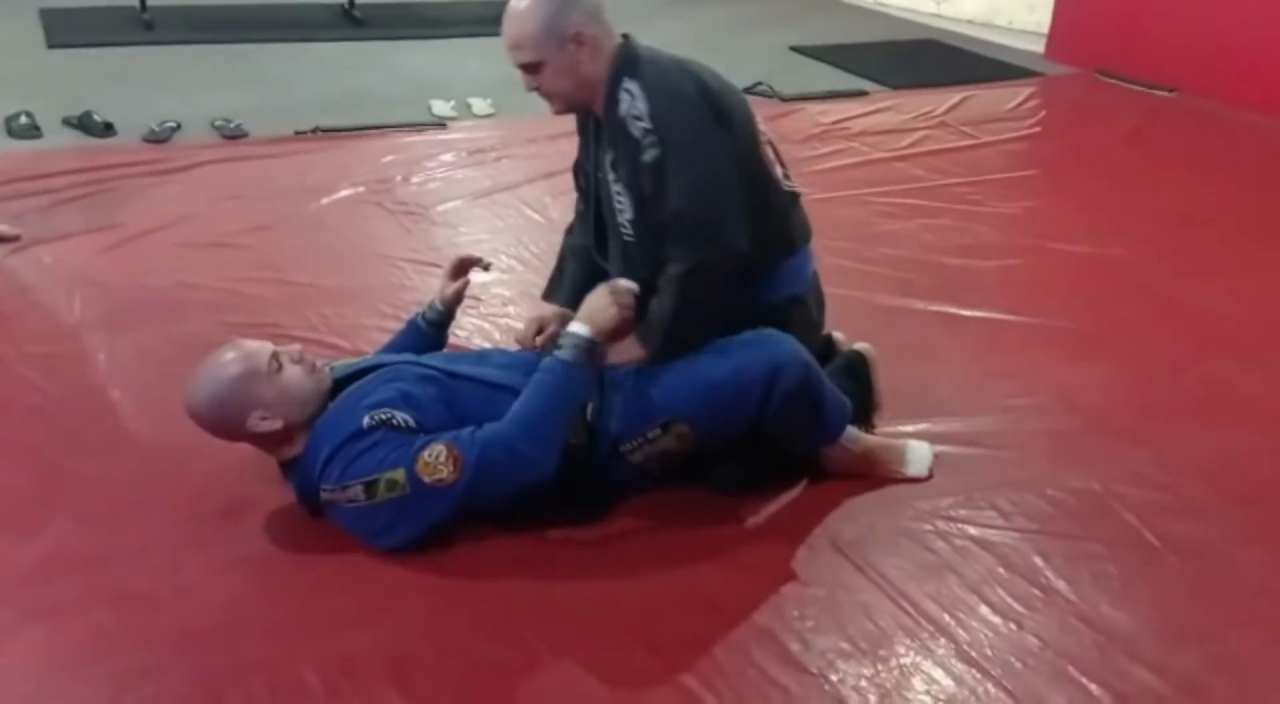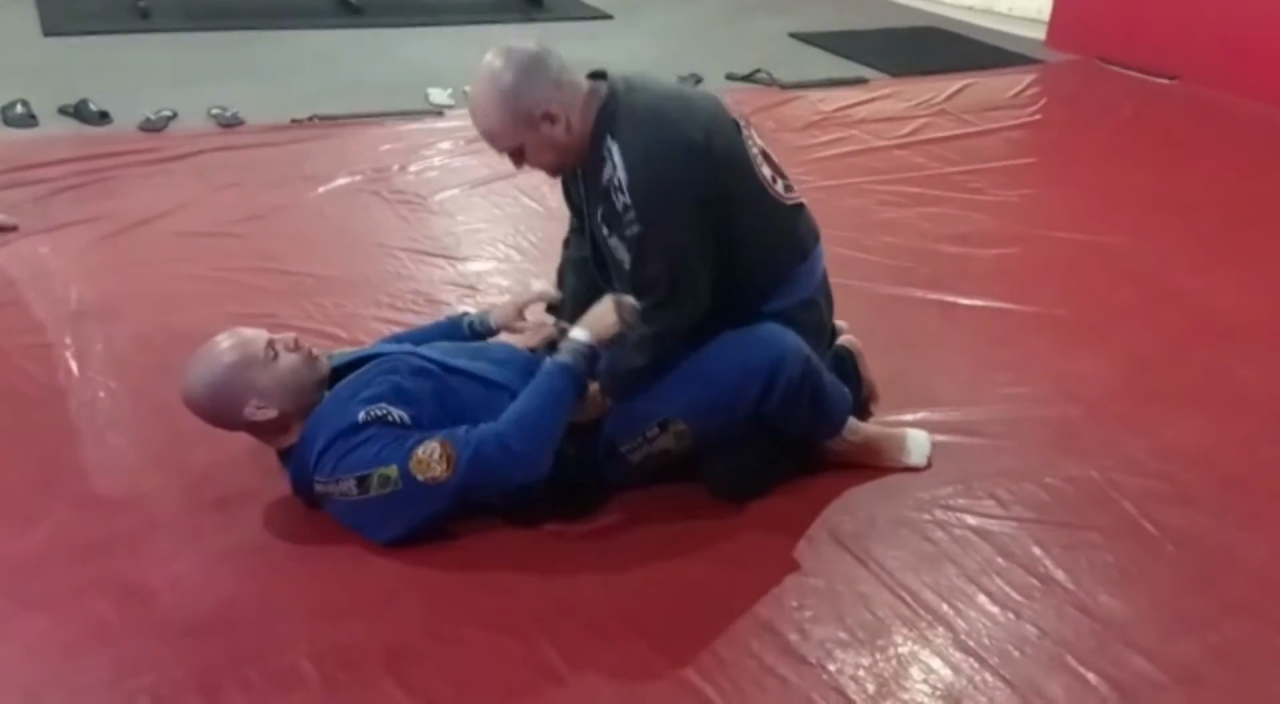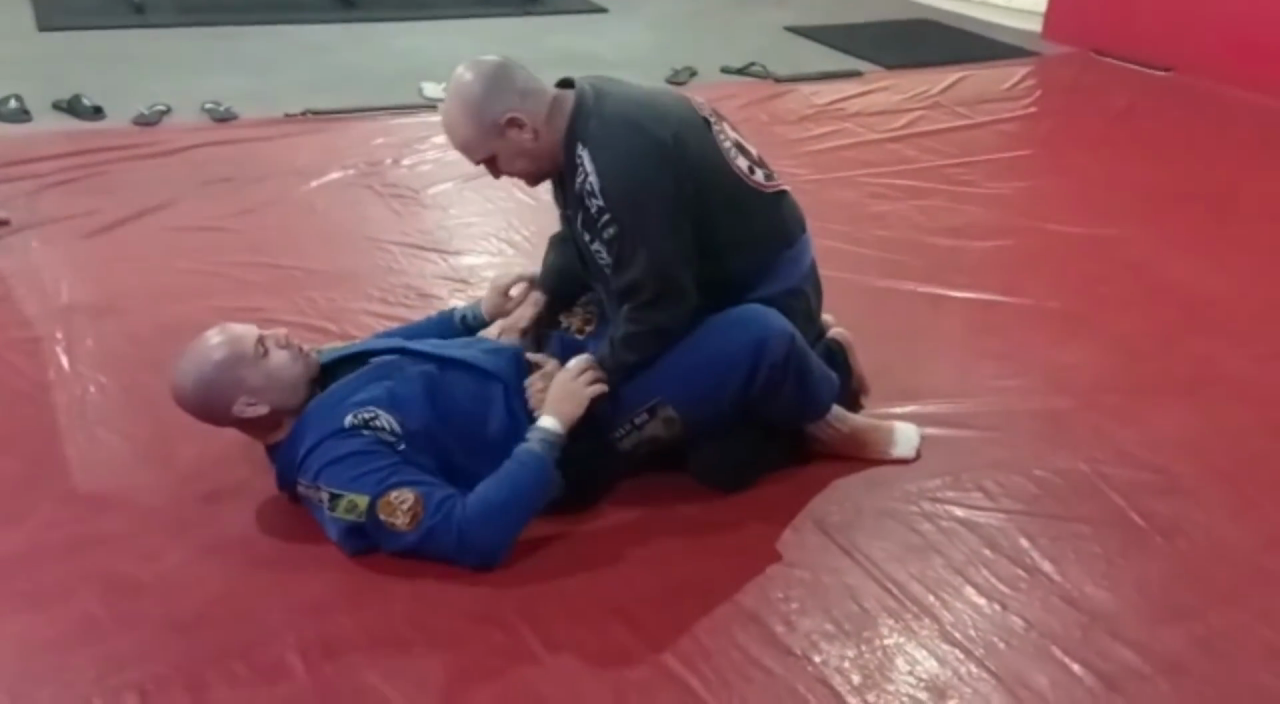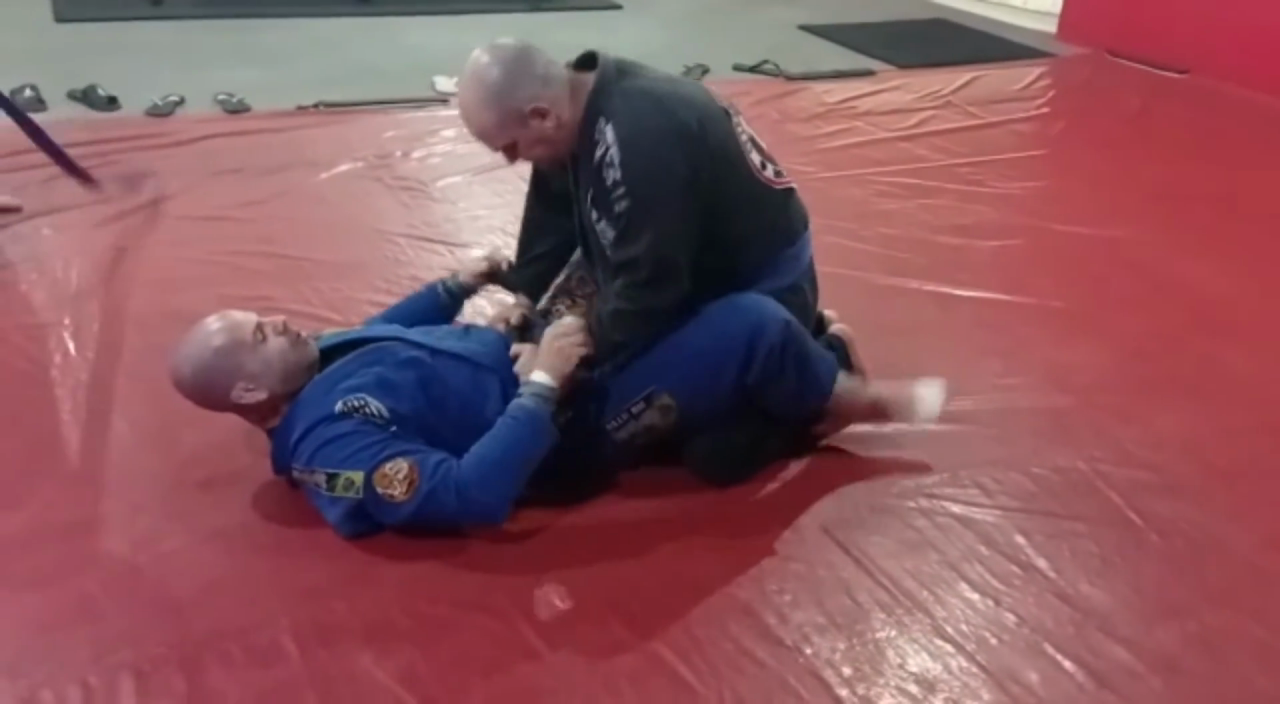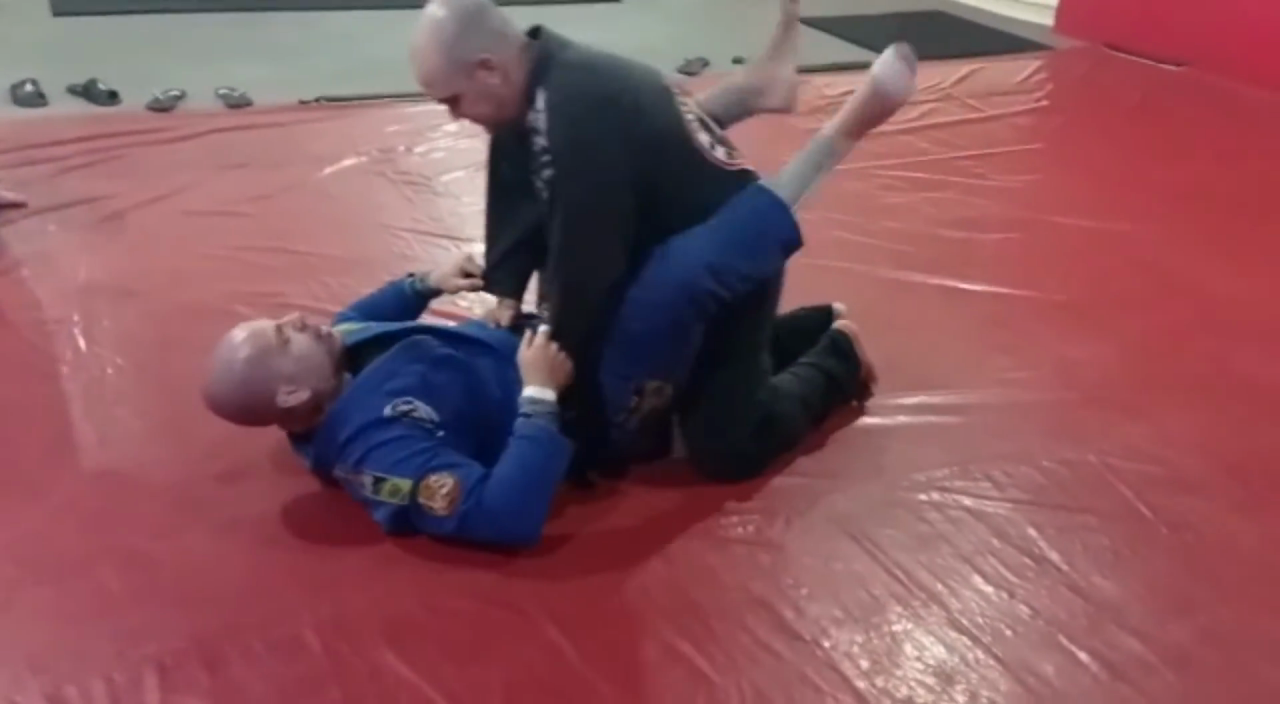
dt=0.7s
person 1, frame 1
left shoulder: (326, 404)
right shoulder: (360, 467)
right elbow: (518, 456)
left wrist: (438, 309)
right wrist: (584, 334)
left hip: (556, 369)
right hip: (596, 437)
right knee: (773, 360)
right ankle: (845, 450)
person 1, frame 2
left shoulder: (326, 387)
right shoulder: (354, 459)
left elbow: (401, 348)
right elbow: (512, 454)
left wrist: (487, 321)
right wrist: (582, 342)
left hip: (542, 372)
right hip: (588, 437)
right knee: (771, 354)
left ankle: (807, 348)
right ankle: (847, 437)
person 1, frame 3
left shoulder: (318, 383)
right shoulder: (339, 463)
left elbow: (393, 346)
right elbow: (477, 535)
left wrist: (476, 314)
right wrist: (553, 426)
left hip: (549, 361)
right hip: (575, 430)
right knee: (756, 336)
left ankle: (797, 360)
right ankle: (832, 427)
person 1, frame 4
left shoulder: (317, 361)
right shoulder: (332, 444)
left elbow: (392, 330)
right elbow: (474, 493)
left wrist: (461, 285)
right wrist: (542, 381)
left hip: (534, 354)
right hip: (574, 422)
right knee: (747, 326)
left ankle: (797, 376)
right ankle: (849, 399)
person 1, frame 5
left shoulder: (336, 364)
right shoulder: (379, 446)
left elbow: (353, 321)
right elbow: (506, 518)
left wrist: (424, 284)
right wrist: (538, 396)
left hip: (539, 349)
right knee: (684, 272)
left ankle: (808, 343)
right ankle: (840, 130)
person 2, frame 1
left shoulder: (663, 106)
right shoulder: (606, 101)
left elbow: (708, 246)
right elbow: (595, 215)
left wrist: (650, 339)
right wrist: (563, 302)
left hip: (757, 304)
right hip: (693, 298)
person 2, frame 2
left shoulder: (649, 161)
right shoulder: (602, 112)
left elbow: (671, 305)
right elbow: (588, 238)
left wrist: (608, 388)
right wrist: (563, 325)
left hip: (772, 300)
right hip: (718, 282)
left knee: (734, 470)
left ankle: (838, 378)
right ankle: (817, 362)
person 2, frame 3
left shoulder: (621, 161)
right shoulder: (583, 113)
left elbow: (658, 307)
right elbow: (582, 232)
right wrist: (546, 298)
left hip: (764, 285)
right hip: (706, 270)
left knee: (721, 460)
left ankle: (829, 369)
right ankle: (803, 346)
person 2, frame 4
left shoulder: (647, 144)
right shoulder: (579, 90)
left elbow: (647, 285)
right elbow: (552, 203)
right wrist: (525, 295)
left hip: (758, 276)
right hip: (689, 263)
left knee: (720, 450)
person 2, frame 5
left shoulder: (580, 112)
right shoulder: (535, 85)
left elbow: (585, 261)
right elbow: (519, 201)
right wrist: (506, 294)
right hip: (660, 250)
left knee: (725, 449)
left ankle: (831, 360)
